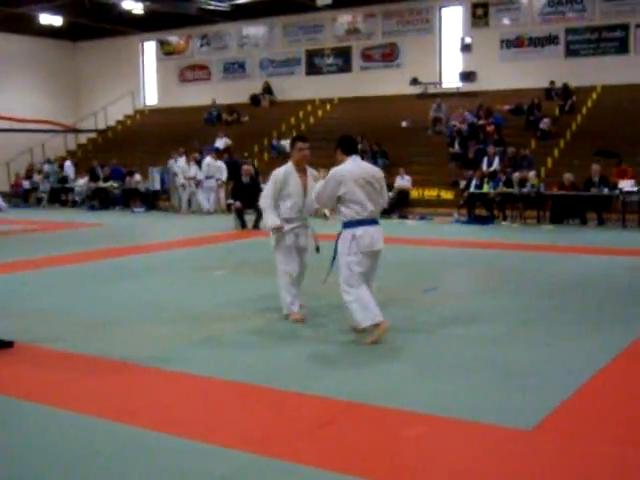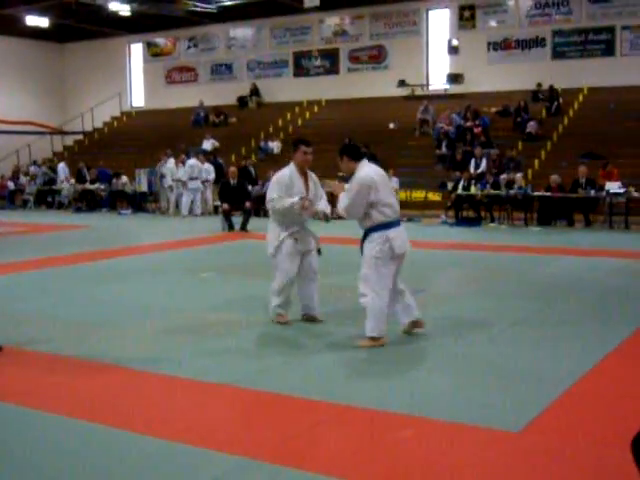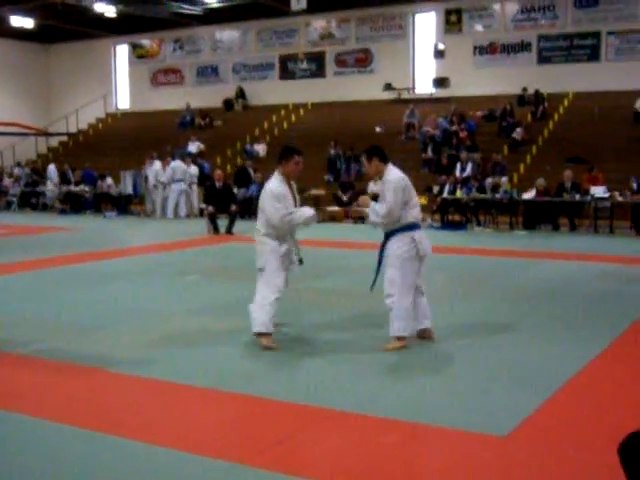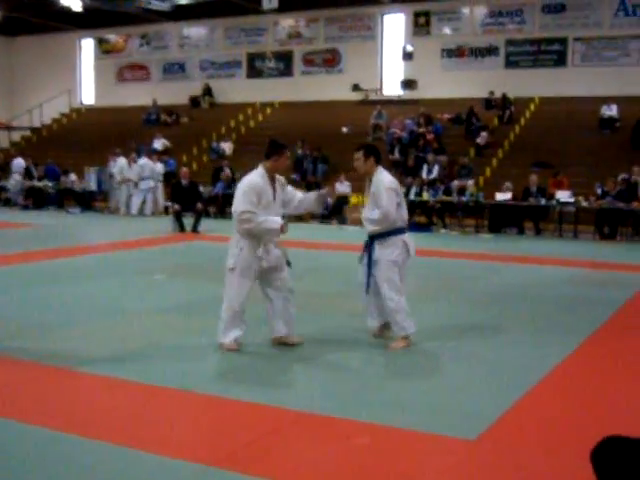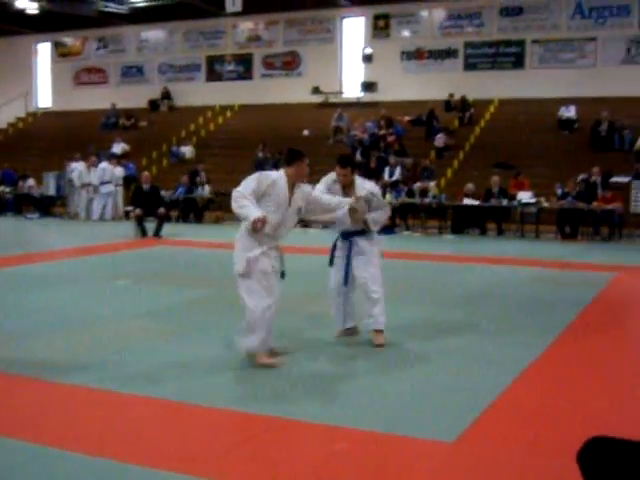
dt=0.4s
person 1, frame 1
left shoulder: (338, 173)
right shoulder: (376, 171)
left elbow: (321, 200)
right elbow: (384, 202)
left wrist: (328, 188)
left hip: (354, 233)
right hip: (374, 230)
left knee: (351, 284)
right knee: (363, 280)
left ankle: (377, 323)
right ankle: (363, 321)
person 1, frame 2
left shoulder: (362, 178)
right shoulder: (373, 171)
left elbow: (351, 210)
left wrist: (340, 193)
right wrist: (345, 191)
left hip: (381, 237)
right hip: (394, 233)
left knee: (372, 288)
right knee: (391, 283)
left ankle: (375, 335)
right ankle: (412, 318)
person 1, frame 3
left shoulder: (393, 180)
right shoulder: (390, 177)
left elbow: (389, 213)
right elbow: (388, 209)
left wrist: (369, 206)
right wrist: (369, 206)
left hip: (404, 239)
right hip: (406, 238)
left knee: (397, 288)
right knee: (412, 287)
left ankle: (401, 336)
right ankle: (425, 329)
person 1, frame 4
left shoulder: (385, 182)
right shoulder: (373, 180)
left elbow: (387, 216)
left wrist: (362, 217)
right wrist: (362, 214)
left hip: (391, 244)
right hip: (377, 242)
left knee: (391, 290)
right knee: (371, 285)
left ankle: (404, 334)
right ankle: (383, 323)
person 1, frame 5
left shoulder: (369, 188)
right shoulder: (331, 181)
left elbow: (384, 210)
right elbow: (318, 196)
left wrist: (367, 219)
left hip: (365, 242)
right hip: (344, 242)
left knee: (371, 285)
right knee: (338, 286)
left ankle: (378, 329)
right ankle: (348, 326)
person 2, frame 1
left shoulder: (313, 175)
right shoulder: (281, 174)
right elbow: (266, 200)
right wrist: (273, 223)
left hip: (303, 227)
right hip: (283, 228)
left knee: (300, 268)
right knee: (288, 269)
left ankle: (290, 301)
right ankle: (291, 308)
person 2, frame 2
left shoulder: (313, 177)
right shoulder: (282, 176)
left elbow: (321, 199)
right elbow: (272, 204)
left wrist: (322, 210)
right wrist: (296, 202)
left hip: (302, 231)
right hip: (282, 231)
left knee: (310, 272)
right knee: (287, 273)
left ankle: (309, 311)
right ankle: (278, 310)
person 2, frame 3
left shoulder: (290, 184)
right shoulder: (274, 188)
right elbow: (282, 220)
left wrist: (305, 213)
right wrist: (308, 213)
left hip: (284, 243)
right hip: (272, 243)
left knee: (279, 284)
right knee: (272, 285)
left ankle: (262, 316)
right ankle: (262, 331)
person 2, frame 4
left shoulder: (280, 182)
right shoulder: (251, 182)
left elbow: (295, 202)
right elbow: (242, 215)
left wrist: (319, 196)
right wrist: (275, 224)
left hip: (269, 246)
right hip: (247, 246)
left knee: (281, 289)
right knee: (239, 295)
left ankle: (283, 333)
right ankle: (228, 336)
person 2, frame 5
left shoulder: (303, 191)
right shoulder: (267, 179)
left elbow: (324, 204)
right elbow: (240, 195)
left wrist: (348, 205)
right wrist: (254, 216)
left hip: (268, 248)
right hip: (252, 247)
left knee: (265, 299)
right knee: (264, 299)
left ankle: (262, 345)
right ankle: (254, 348)
